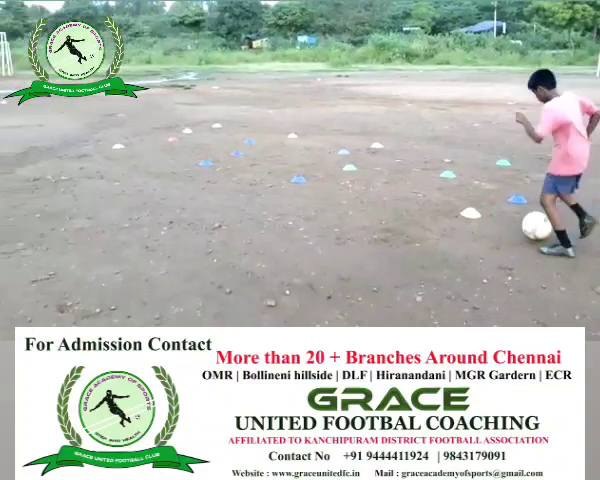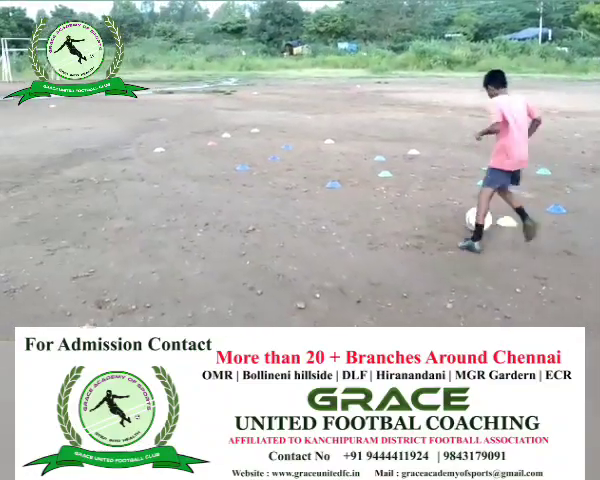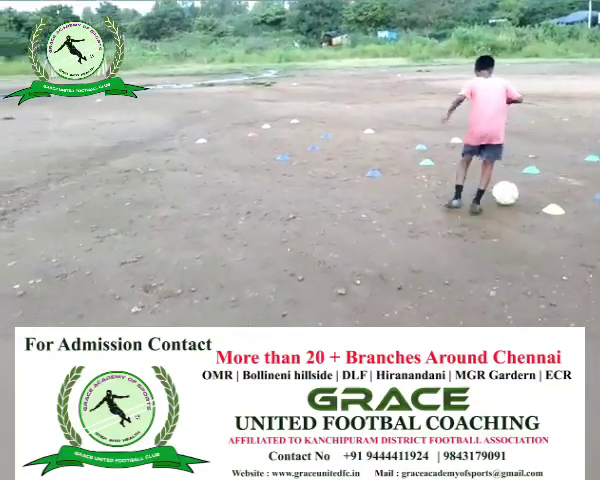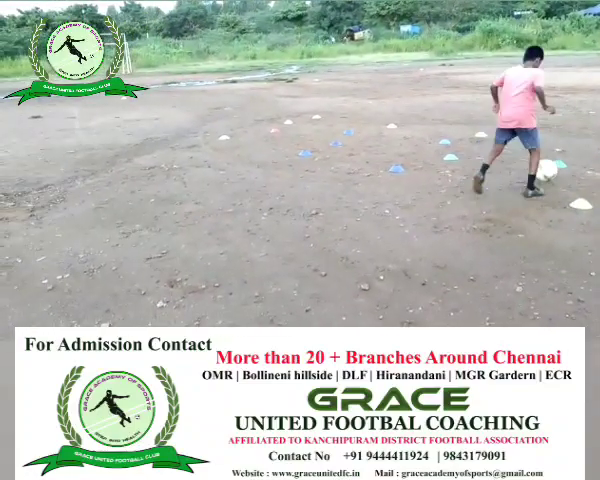
dt=0.5s
person 1, frame 1
left shoulder: (551, 109)
right shoulder: (573, 97)
left elbow: (537, 137)
left wrist: (524, 121)
left hip: (565, 162)
right hip: (580, 158)
left knee: (547, 201)
right knee: (561, 191)
left ankle: (566, 246)
right ankle: (585, 217)
person 1, frame 2
left shoulder: (496, 103)
right shoulder: (521, 100)
left elbow: (497, 126)
right elbow: (537, 120)
left wrist: (482, 132)
left hip: (504, 158)
right hip: (521, 157)
left knee: (485, 195)
right knee: (503, 190)
left ankle: (476, 240)
right ankle: (527, 220)
person 1, frame 3
left shoulder: (473, 83)
right shoulder: (502, 83)
left elbow: (460, 98)
right elbow: (519, 99)
left wrist: (448, 113)
right wrist: (506, 101)
left hip: (476, 132)
right hip: (496, 134)
left knee: (464, 162)
right knee: (488, 166)
left ankle: (457, 198)
right ankle: (476, 202)
person 1, frame 4
left shoulder: (509, 71)
right shoulder: (537, 73)
left elbow: (494, 86)
right elbow: (538, 89)
left wrist: (497, 103)
right wrist: (545, 106)
left hip: (505, 119)
right hip: (525, 120)
left knee: (496, 149)
right knee: (535, 151)
left ankle: (481, 173)
right ankle: (530, 188)
